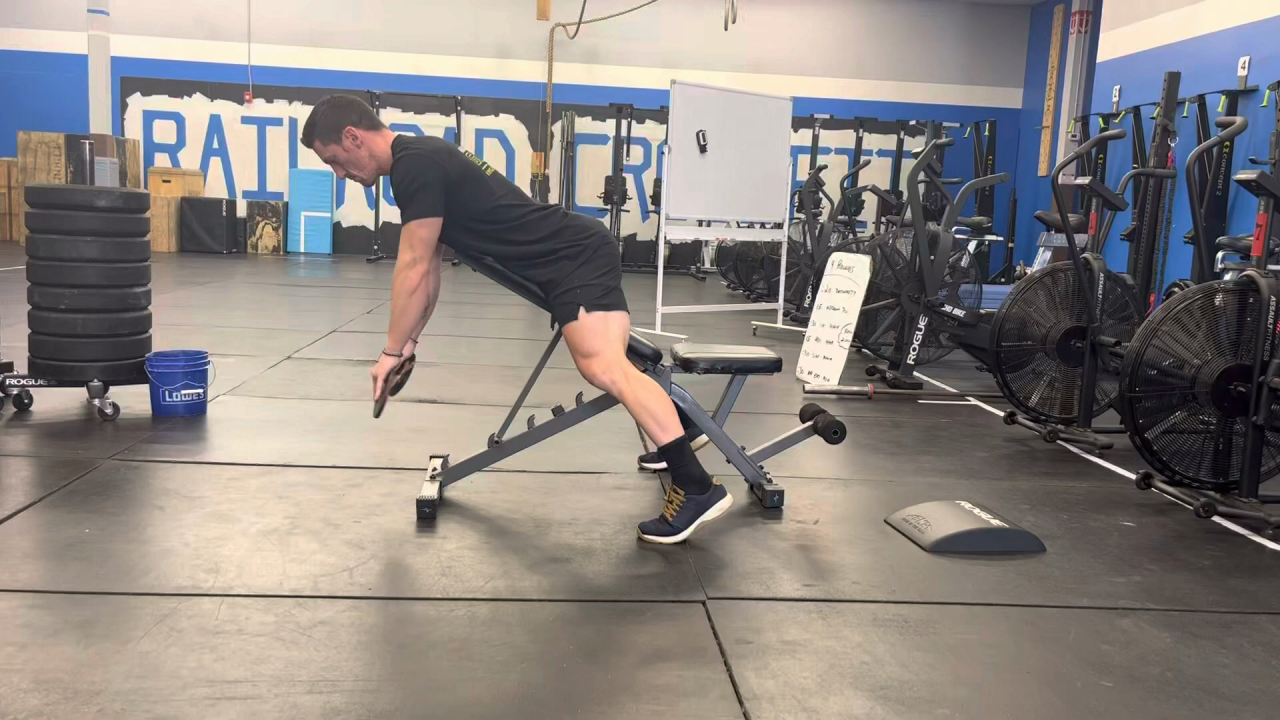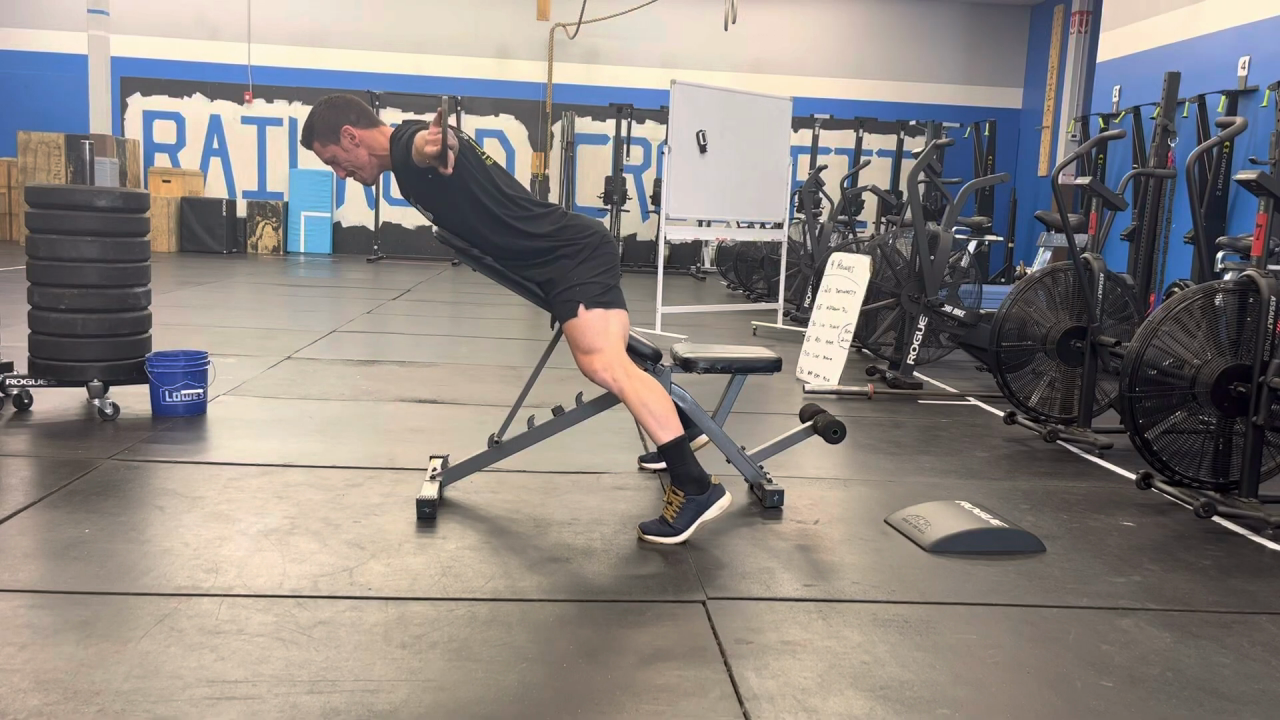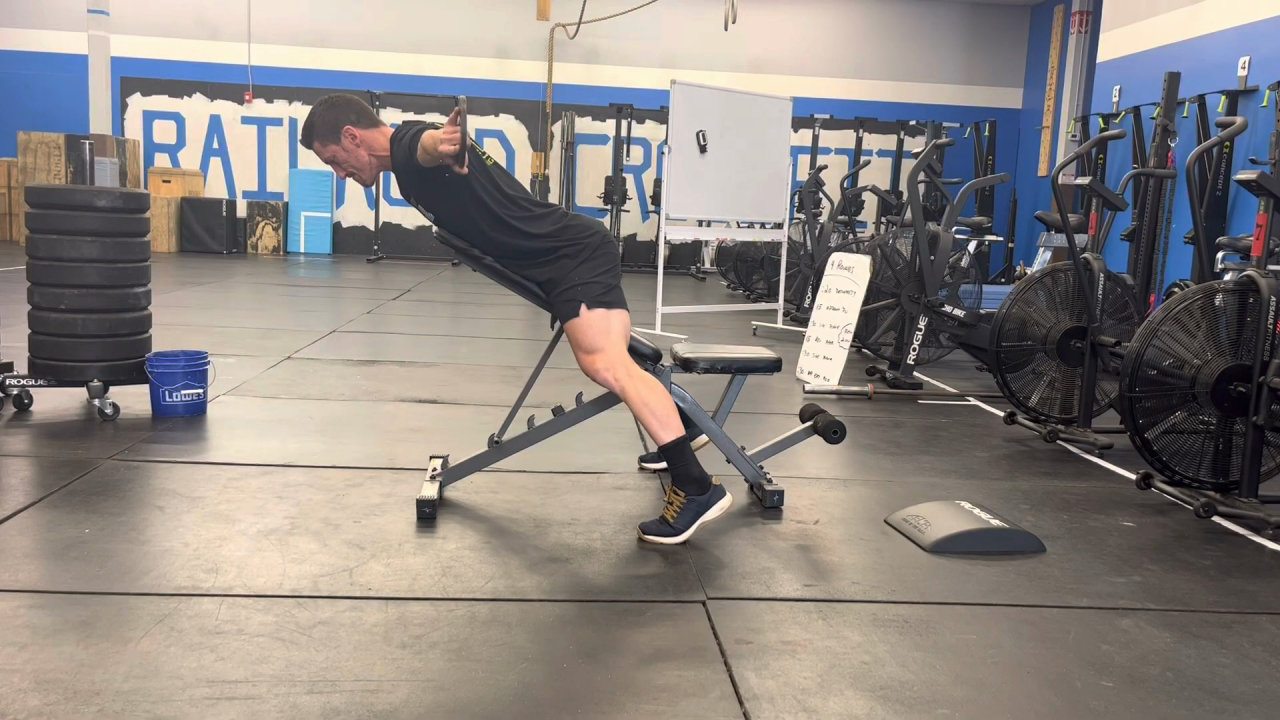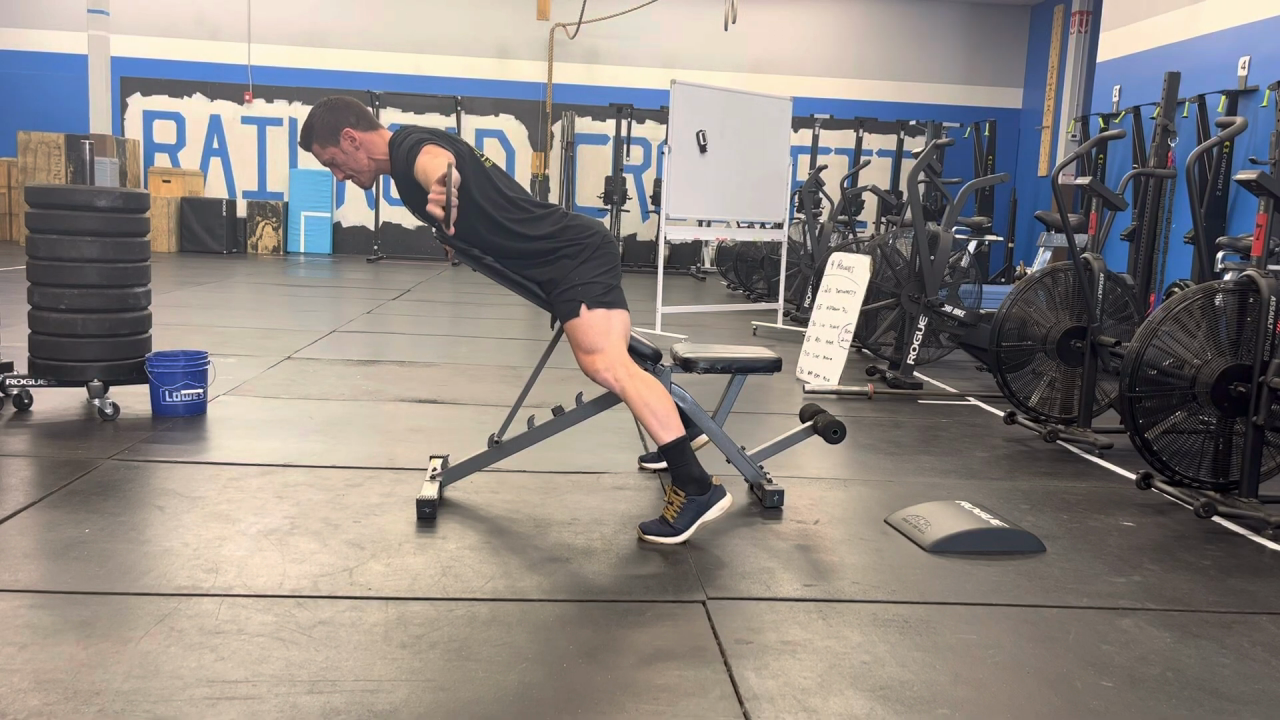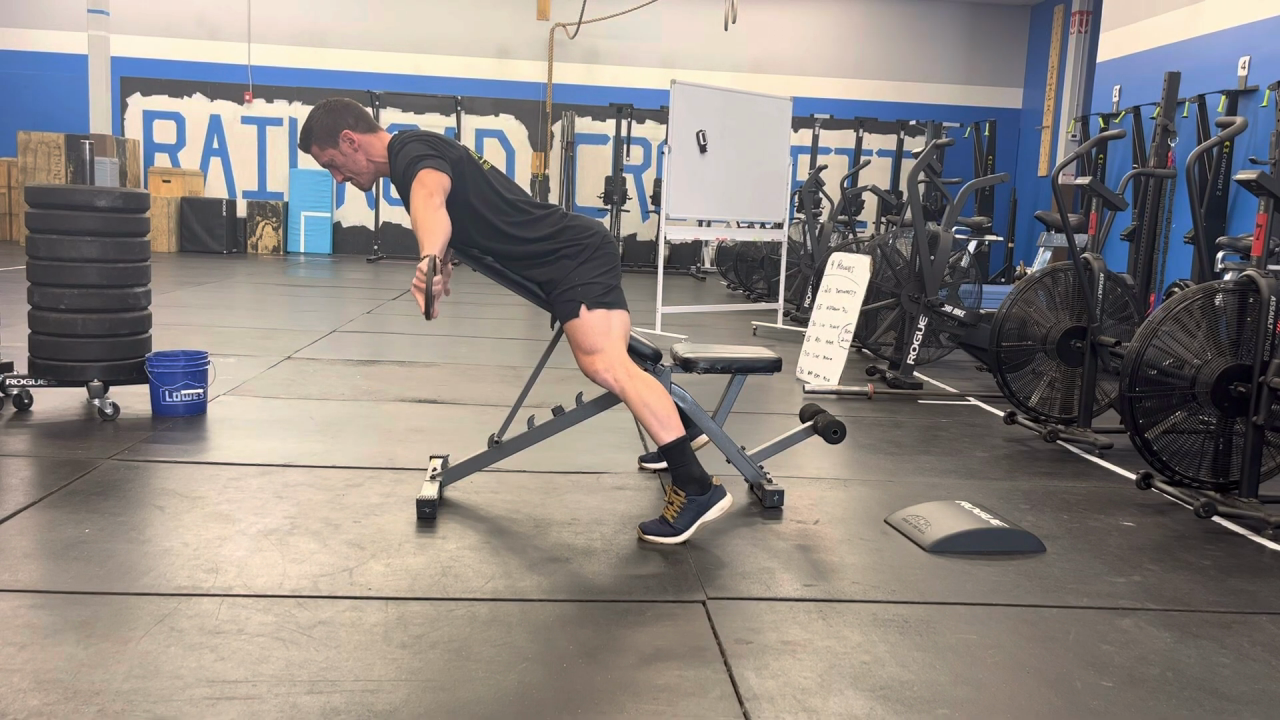
dt=1s
person 1, frame 1
left shoulder: (414, 165)
right shoulder: (419, 158)
left elbow: (414, 269)
right elbow: (429, 266)
left wrist: (392, 350)
right wrist: (411, 339)
left hip: (576, 256)
right hip: (574, 252)
left knee: (602, 366)
right knee: (609, 359)
left ankle: (696, 486)
right ankle: (682, 425)
person 1, frame 2
left shoulder: (408, 144)
right shoulder: (409, 157)
left elbow: (430, 144)
left wrist: (438, 144)
left hip: (572, 253)
right hip: (569, 251)
left knee: (602, 363)
right knee: (608, 356)
left ankle: (695, 486)
right ankle: (682, 426)
person 1, frame 3
left shoulder: (409, 145)
right shoulder: (409, 159)
left elbow: (431, 144)
left wrist: (446, 143)
left hip: (574, 253)
right hip: (570, 253)
left knee: (604, 363)
right knee: (609, 356)
left ankle: (696, 487)
right ankle: (683, 426)
person 1, frame 4
left shoulder: (409, 147)
right shoulder: (412, 149)
left elbow: (435, 161)
left wrist: (442, 183)
right wrist: (451, 232)
left hip: (574, 253)
right hip: (571, 251)
left knee: (604, 362)
right knee: (610, 355)
left ankle: (697, 487)
right ankle: (681, 426)
person 1, frame 5
left shoulder: (411, 152)
right shoulder: (415, 150)
left elbow: (429, 199)
left wrist: (428, 260)
right wrist: (441, 262)
left hip: (574, 254)
right hip: (571, 252)
left knee: (604, 363)
right knee: (610, 356)
left ankle: (696, 487)
right ankle: (681, 428)
